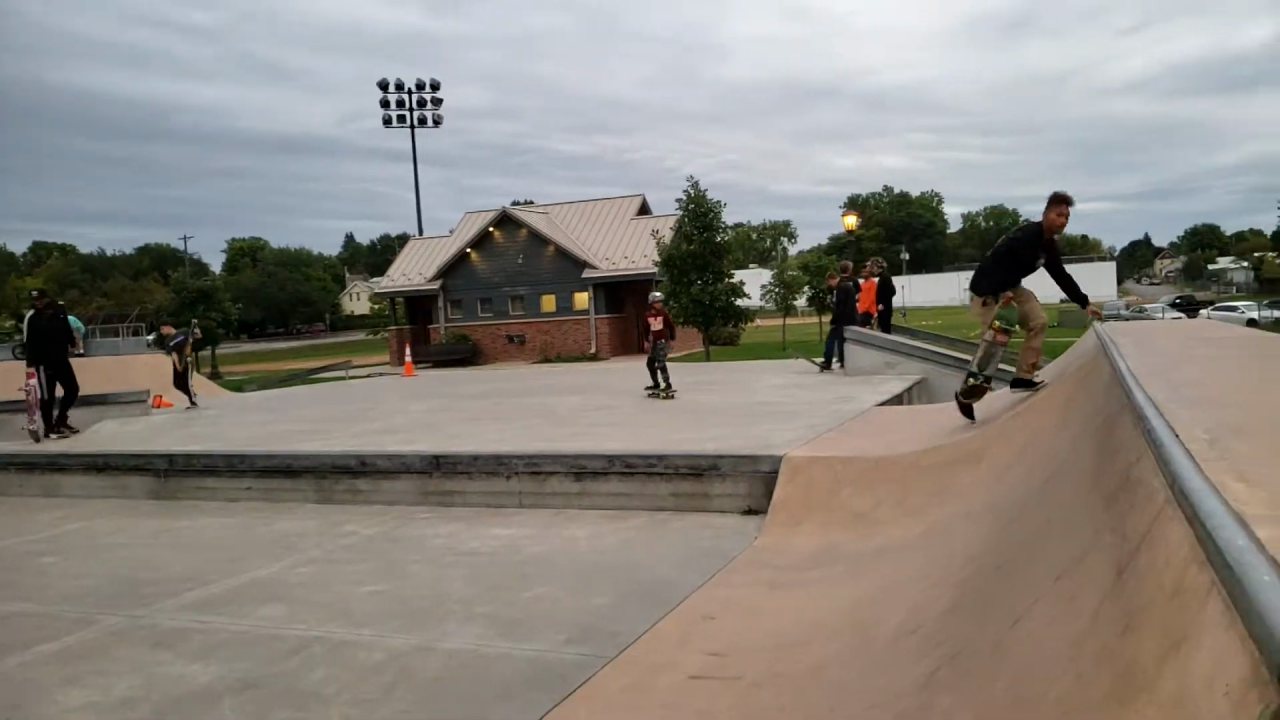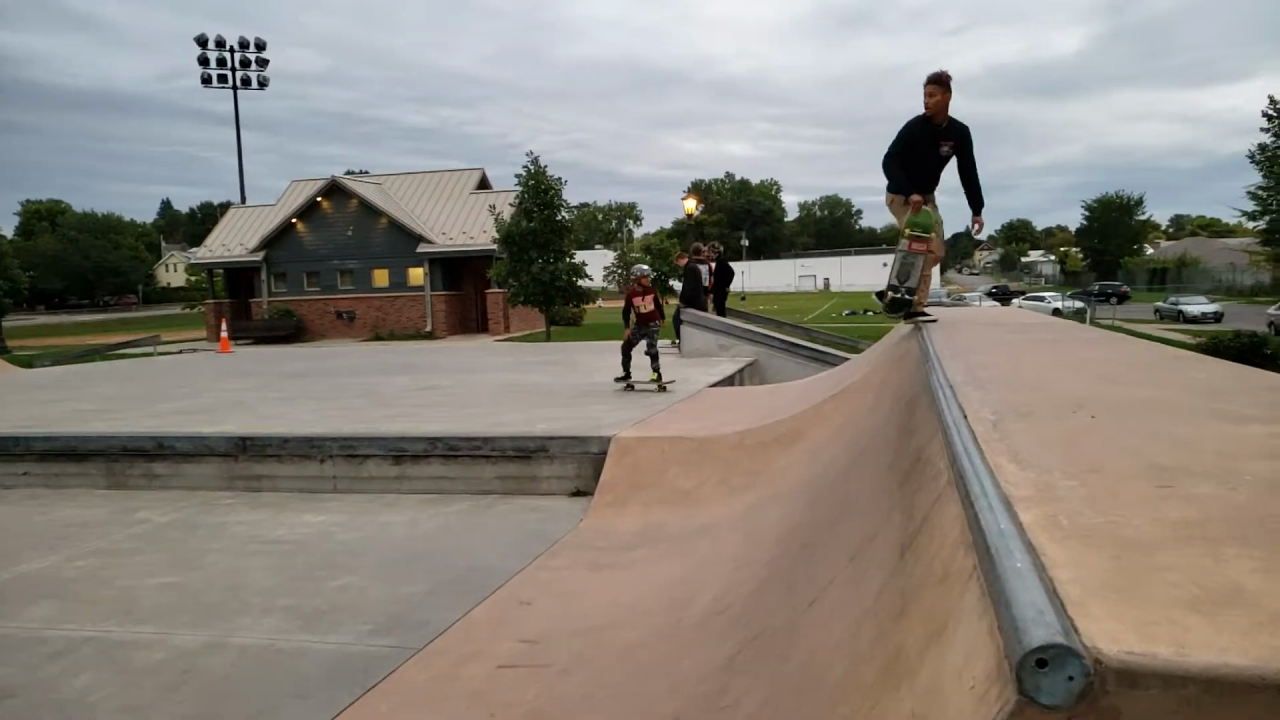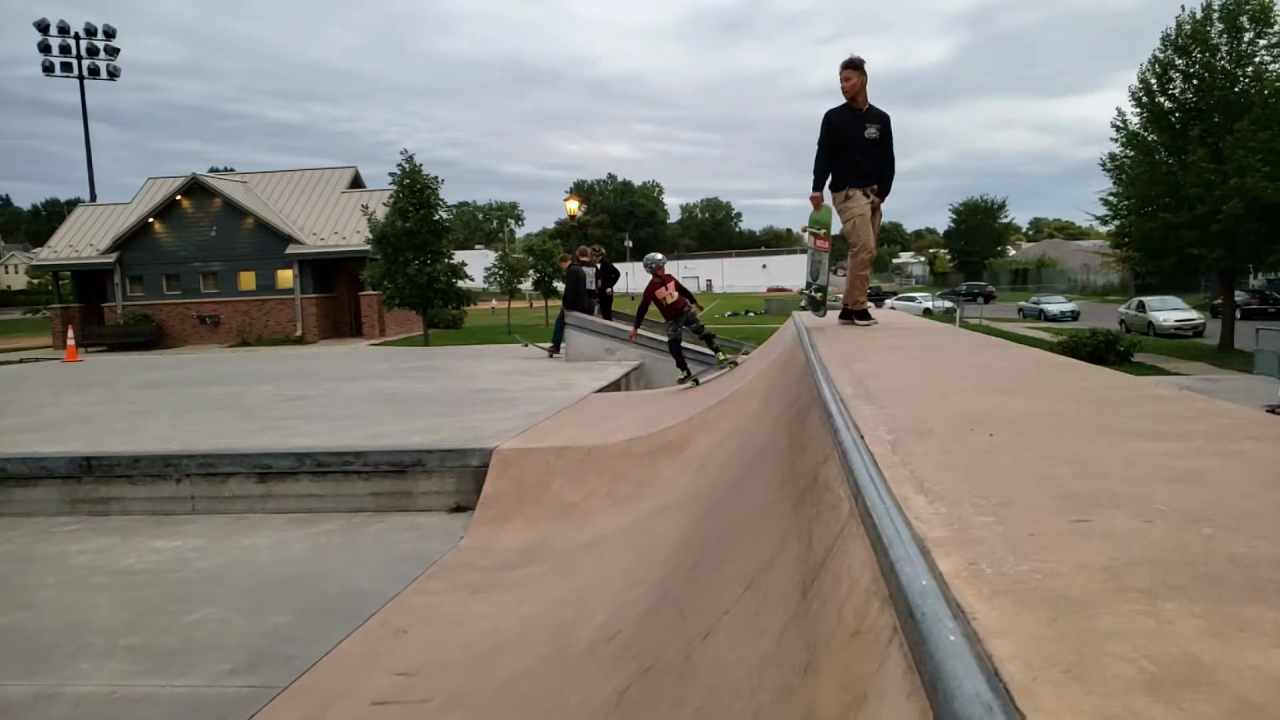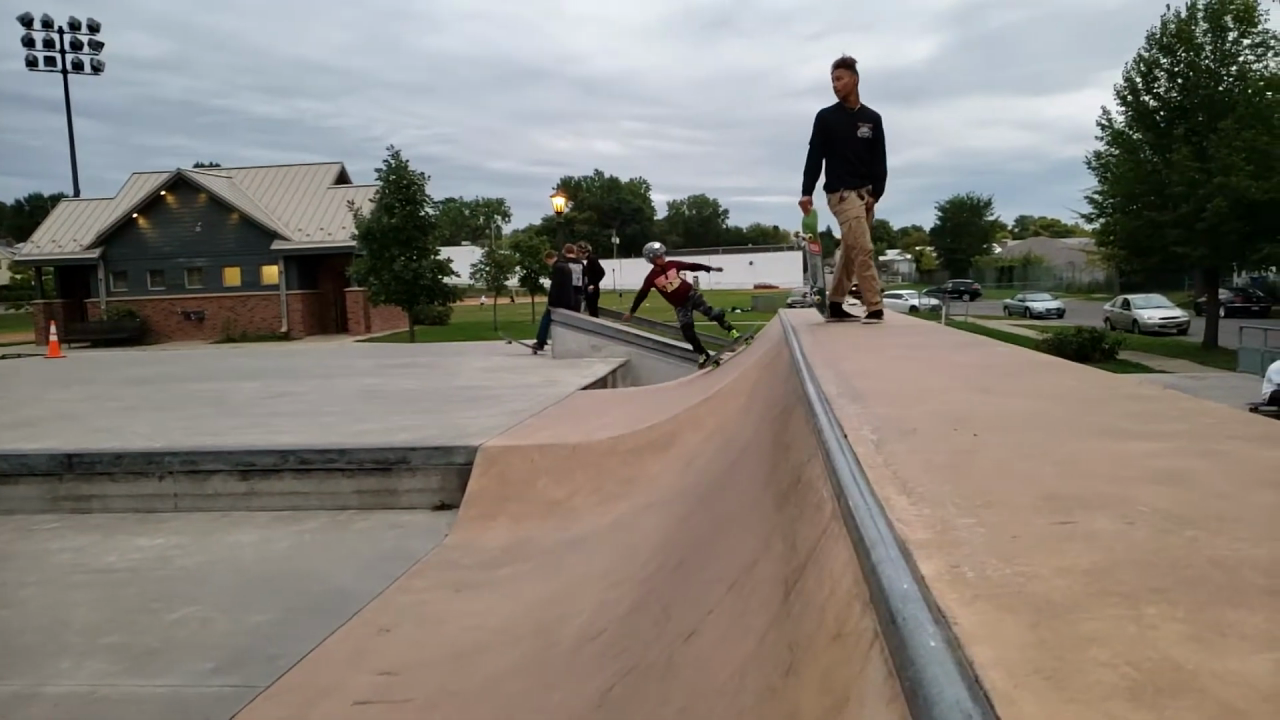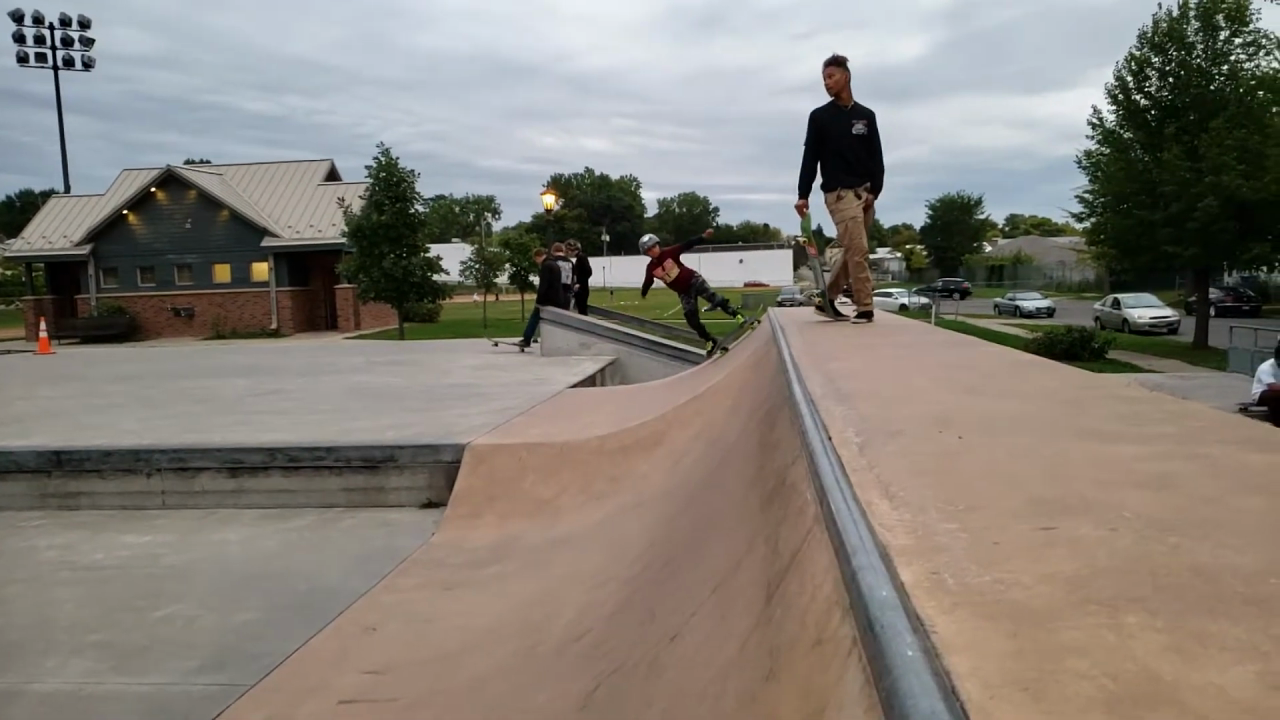
dt=1s
person 1, frame 1
left shoulder: (1050, 246)
right shoulder: (1027, 234)
left elbow: (1062, 278)
right elbow: (1000, 256)
left wrist: (1085, 304)
right wrist: (1004, 291)
left hip: (1010, 287)
right hip: (988, 290)
left knee: (1038, 323)
left ankle: (1023, 377)
person 1, frame 2
left shoulder: (960, 132)
right shoulder: (914, 127)
left elbow: (968, 172)
right elbow: (889, 162)
left wrist: (977, 211)
right wrist: (910, 194)
left hip: (926, 196)
right hip: (903, 196)
left knee: (934, 251)
right knee: (926, 248)
right ankle: (912, 308)
person 1, frame 3
left shoulder: (881, 119)
right shoulder: (834, 118)
left elbow: (888, 161)
right elbow: (823, 156)
left wrist: (881, 193)
right wrist: (817, 188)
left hip: (873, 193)
right hip: (847, 192)
left knee: (867, 252)
right knee: (862, 247)
left ankle: (849, 308)
right ankle: (858, 306)
person 1, frame 4
left shoulder: (872, 119)
right shoulder: (826, 117)
left elbow: (880, 160)
right elbow: (814, 157)
left wrist: (875, 193)
right wrist: (807, 192)
left hip: (866, 194)
right hip: (841, 194)
left knee: (850, 251)
right knee: (863, 249)
left ankle: (835, 305)
right ankle: (874, 307)
person 1, frame 5
left shoulder: (866, 115)
right shoulder: (820, 117)
left elbow: (876, 157)
right elbow: (810, 158)
left wrist: (874, 190)
right wrist: (803, 195)
left hip: (865, 193)
right hip: (839, 193)
left knee: (852, 251)
right knee: (857, 250)
left ankle: (827, 299)
right ankle: (864, 308)
